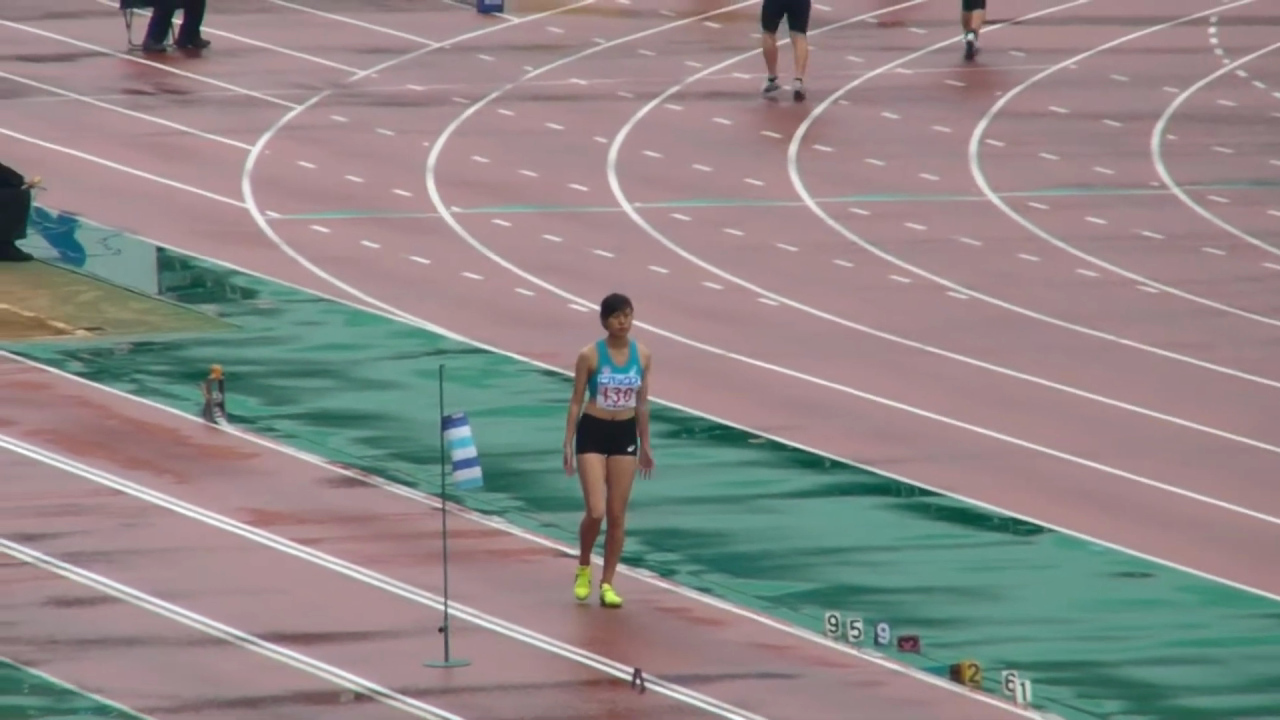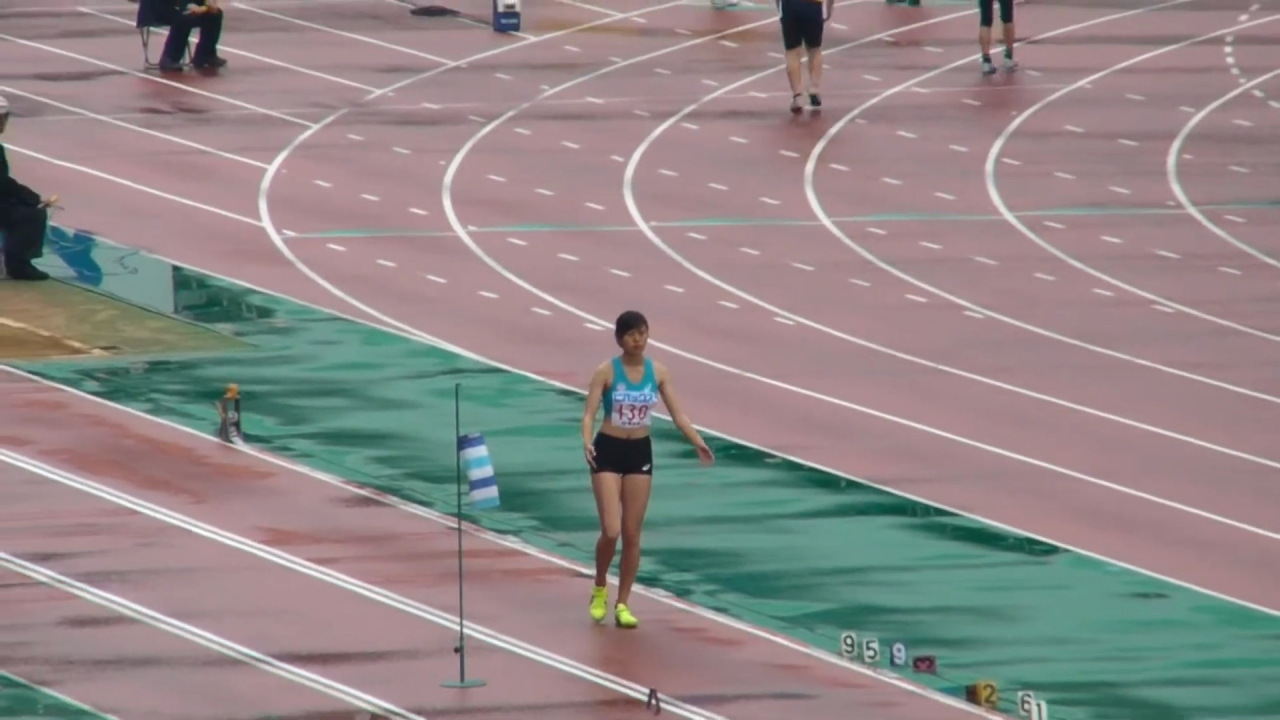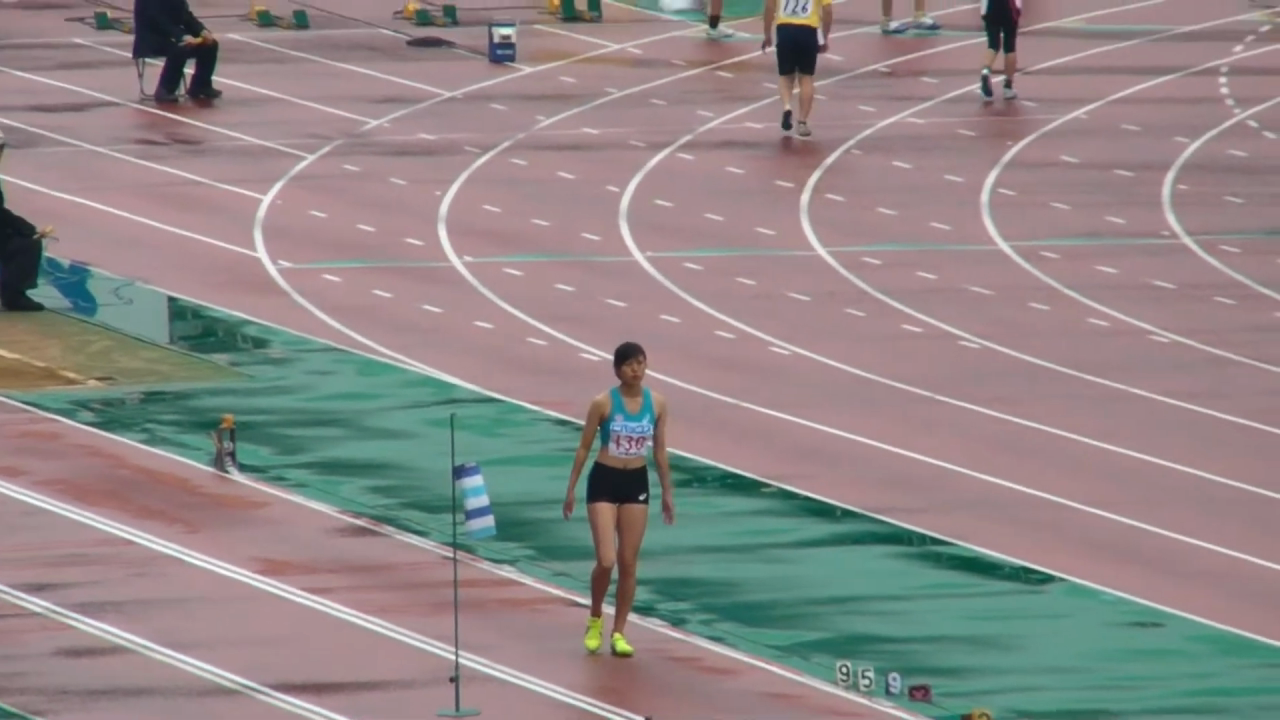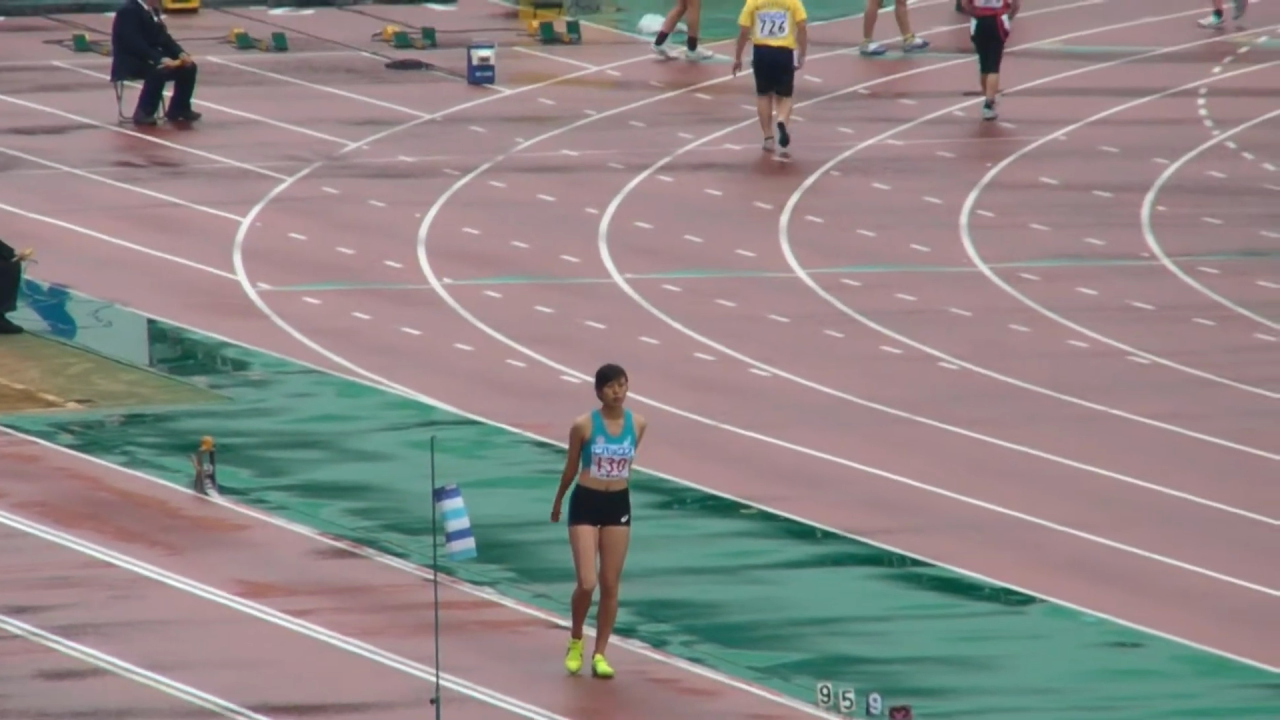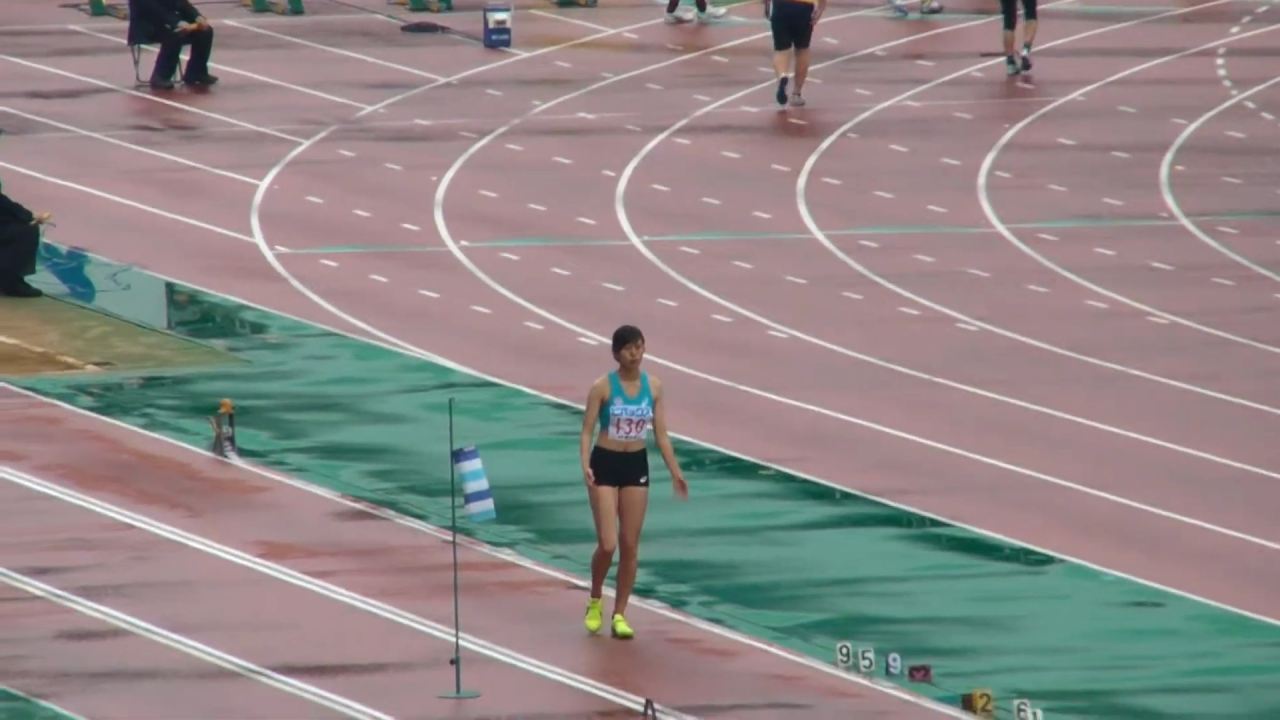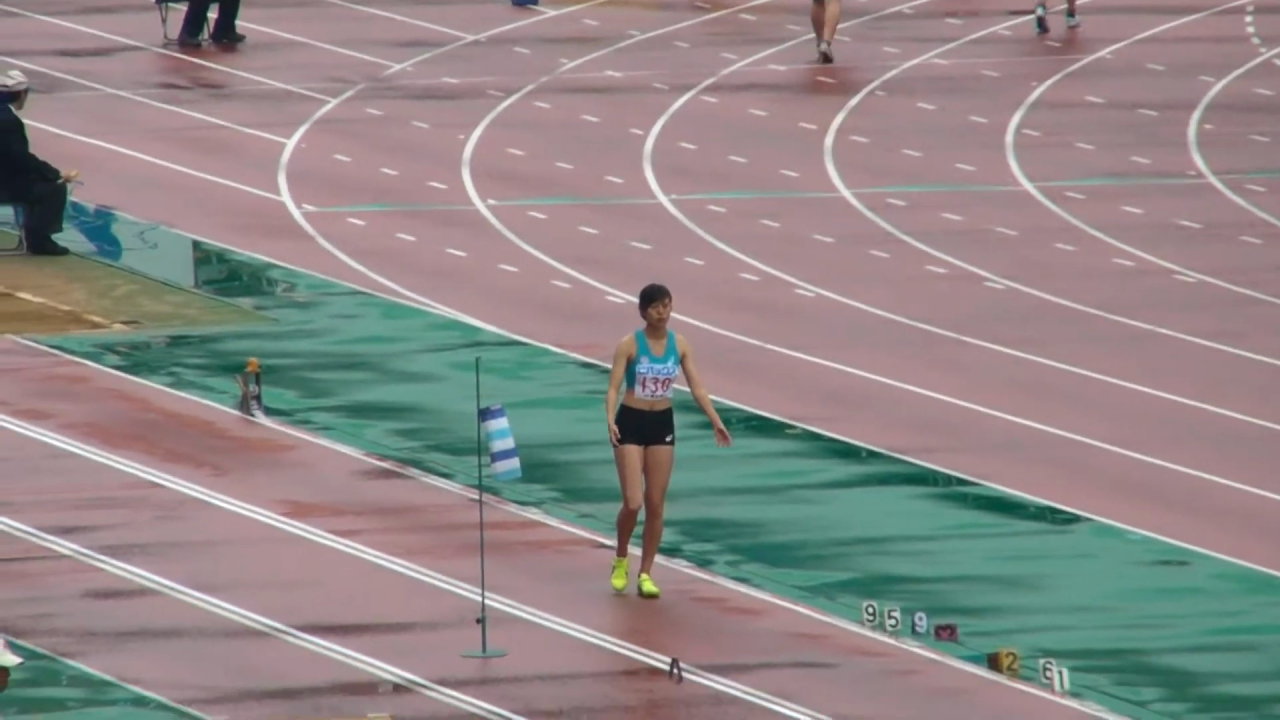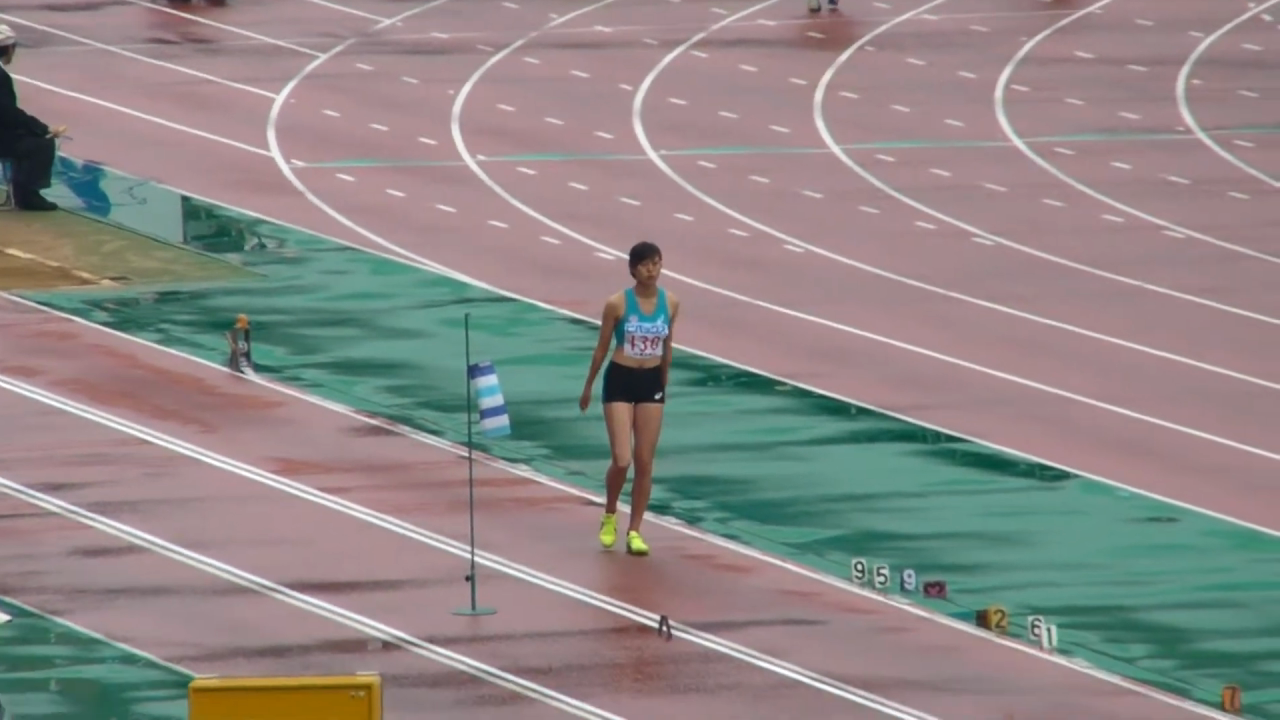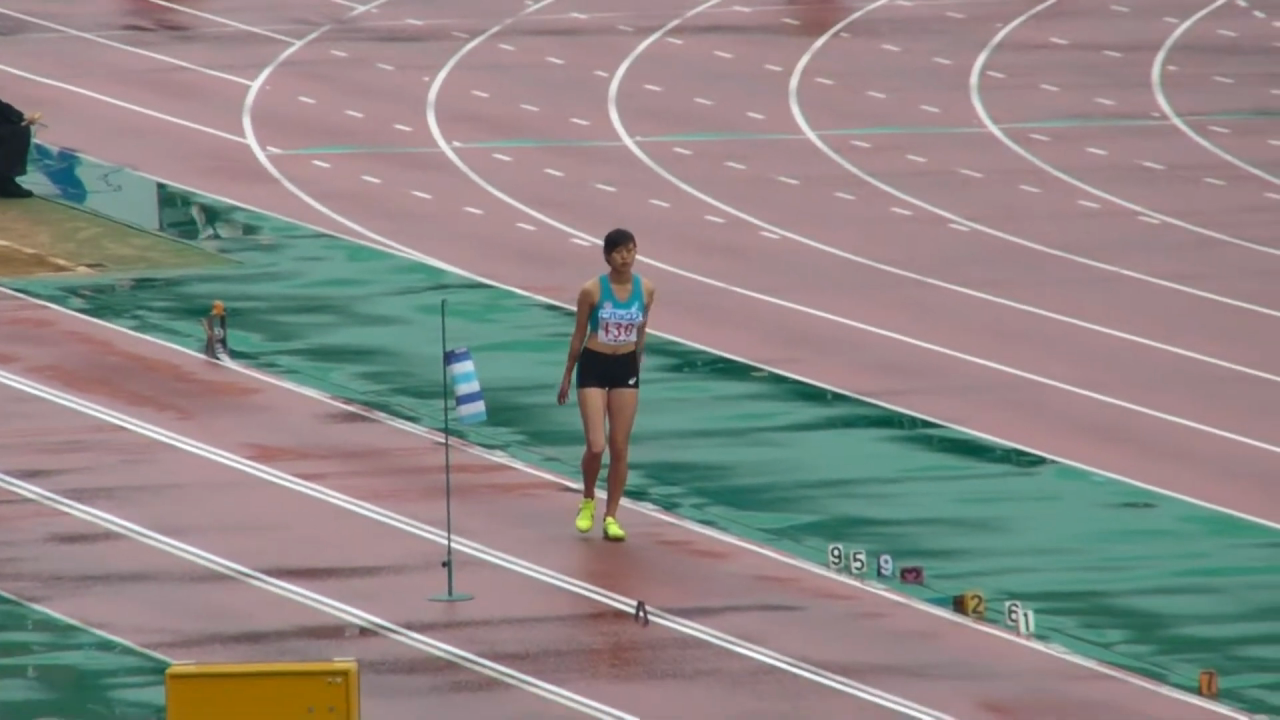
dt=0.3s
person 1, frame 1
left shoulder: (642, 355)
right shoulder: (589, 354)
left elbow: (642, 403)
right elbow: (576, 400)
left wrist: (646, 447)
right wrist: (569, 444)
left hip: (625, 433)
right hip: (593, 433)
left knee: (618, 515)
right knee: (595, 512)
left ankle: (607, 583)
right ankle: (583, 569)
person 1, frame 2
left shoulder: (658, 372)
right shoulder: (605, 371)
left elbow: (677, 413)
right elbow: (589, 414)
left wrist: (698, 442)
right wrist: (587, 442)
left hip: (640, 451)
right hip: (609, 450)
left knee: (632, 534)
right knee: (611, 531)
left ankle: (622, 603)
right ankle: (599, 590)
person 1, frame 3
left shoulder: (657, 403)
right shoulder: (603, 402)
left elbow: (660, 451)
right elbow: (584, 447)
left wrist: (667, 493)
right wrist: (571, 489)
left hip: (637, 482)
right hip: (604, 480)
left knee: (629, 562)
right knee: (606, 560)
left ankle: (619, 632)
right ankle: (595, 620)
person 1, frame 4
left shoulder: (638, 424)
right shoulder: (583, 425)
right elbow: (571, 467)
right wrist: (558, 500)
left hip: (618, 503)
right hip: (585, 502)
left knee: (611, 585)
right knee: (587, 583)
left ankle: (600, 654)
right ankle: (575, 641)
person 1, frame 5
left shoulder: (654, 386)
right shoulder: (602, 386)
left elbow: (660, 432)
right elbow: (587, 430)
left wrist: (674, 470)
right wrist: (586, 463)
left hip: (637, 465)
right hip: (605, 464)
left knee: (630, 545)
right knee: (607, 544)
left ankle: (619, 614)
right ankle: (595, 601)
person 1, frame 6
left shoulder: (680, 344)
right shoulder: (628, 344)
left elbow: (696, 386)
right elbow: (613, 387)
left wrist: (716, 421)
right wrist: (610, 420)
left hip: (663, 423)
right hip: (632, 422)
left knee: (656, 504)
right knee: (633, 503)
left ankle: (645, 573)
right ankle: (620, 560)
person 1, frame 7
left shoulder: (671, 303)
right shoulder: (617, 303)
right elbow: (602, 347)
left wrist: (665, 385)
right wrist: (588, 386)
left hip: (651, 382)
right hip: (619, 380)
left knee: (645, 461)
right knee: (622, 460)
left ankle: (634, 531)
right ankle: (609, 516)
person 1, frame 8
left shoulder: (646, 289)
right shoulder: (591, 290)
left elbow: (641, 335)
right elbow: (579, 336)
left wrist: (636, 367)
right wrist: (566, 377)
left hip: (626, 367)
right hip: (593, 366)
left knee: (620, 447)
right knee: (596, 445)
left ankle: (611, 516)
right ankle: (588, 501)
